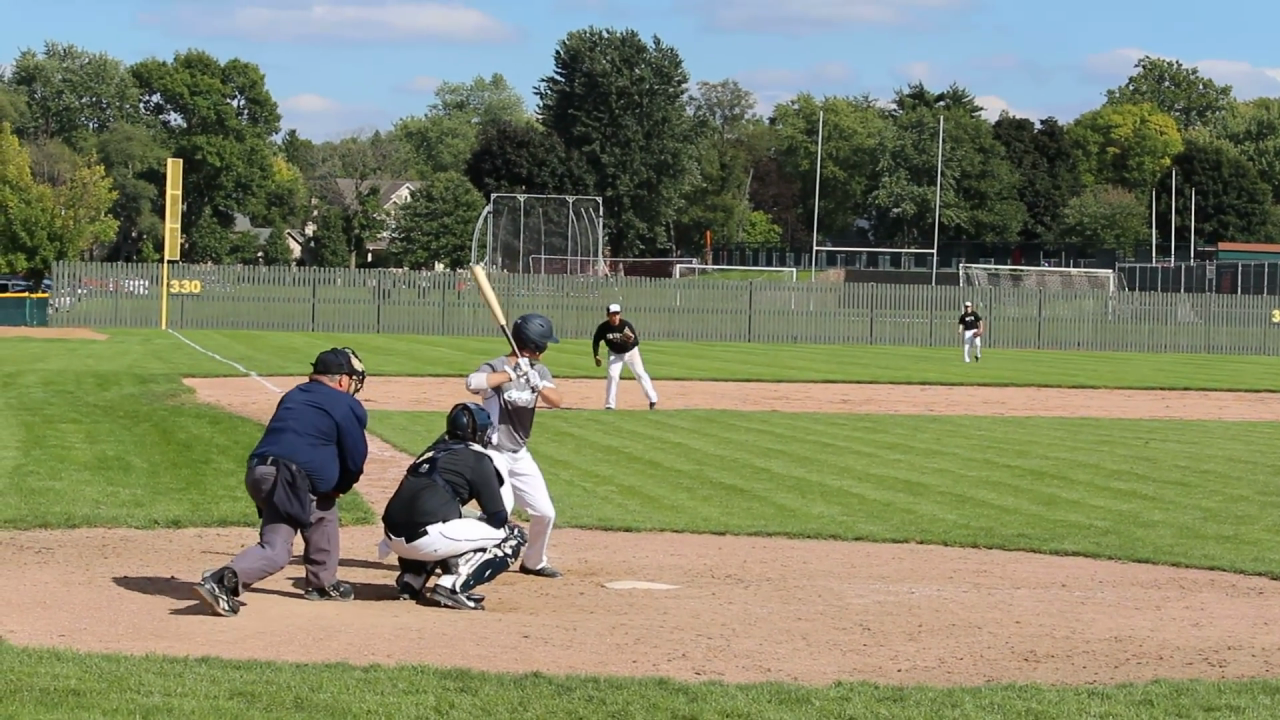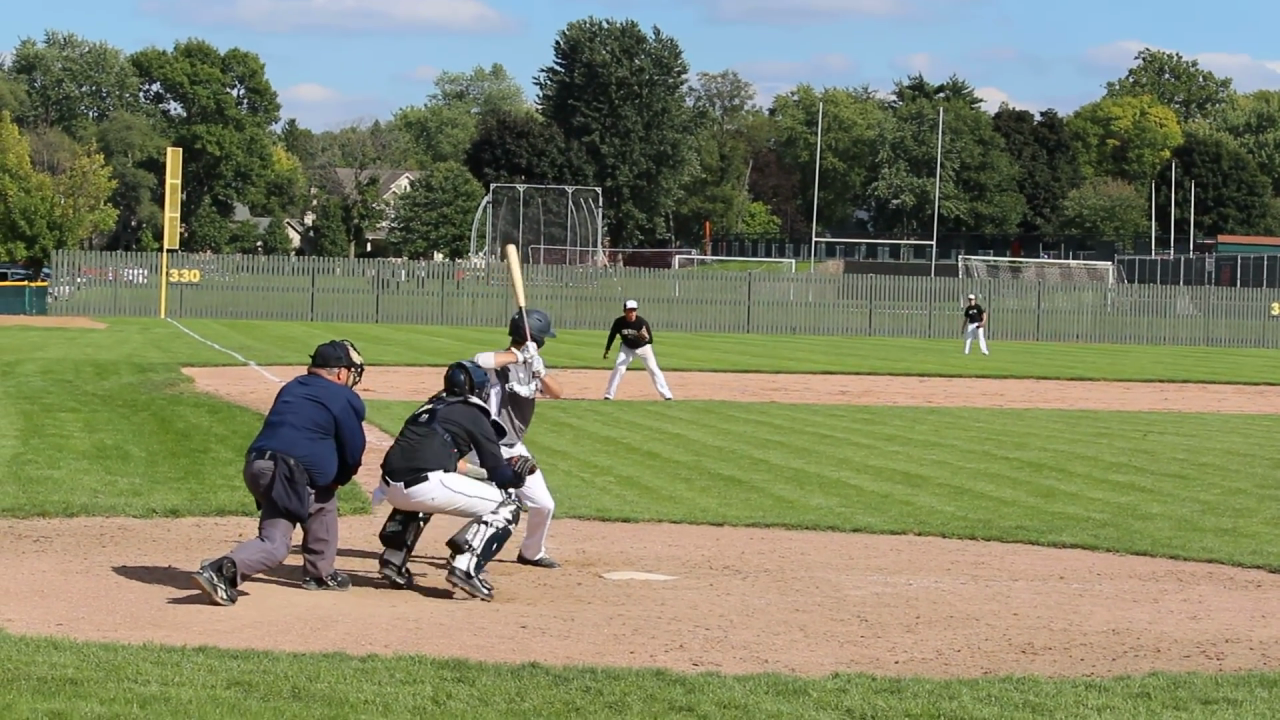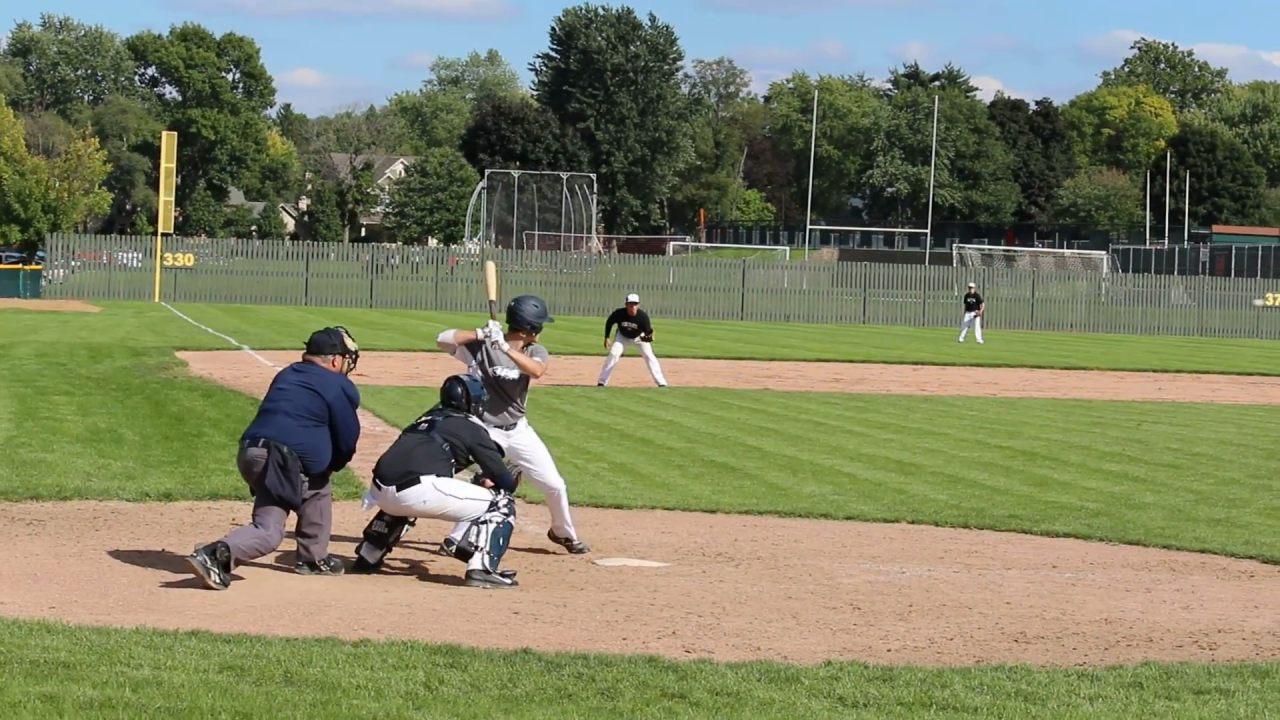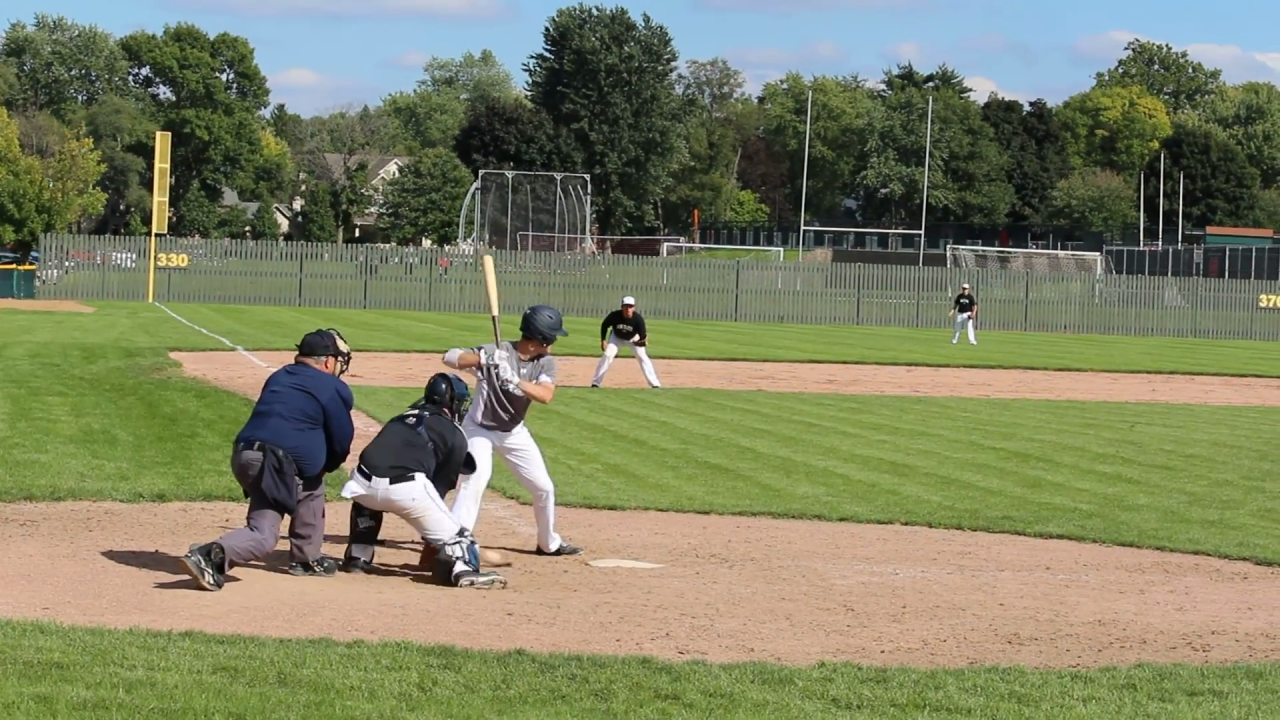
dt=0.4s
person 1, frame 1
left shoulder: (293, 395)
right shoulder: (347, 406)
right elbow: (354, 461)
left wrist: (329, 487)
right wrist: (339, 488)
left hip: (260, 472)
right hip: (286, 480)
left knee: (323, 509)
right knee: (275, 550)
left ankle: (322, 583)
right ankle: (221, 582)
person 1, frame 2
left shoulder: (291, 388)
right shoulder: (346, 399)
right elbow: (353, 453)
left wrist: (329, 480)
right wrist: (338, 480)
left hip: (259, 465)
right hip: (285, 475)
left knee: (323, 500)
right knee: (274, 544)
left ankle: (320, 573)
right ankle: (220, 572)
person 1, frame 3
left shoulder: (286, 375)
right shoulder: (340, 387)
right elbow: (347, 441)
left wrist: (324, 466)
right wrist: (332, 466)
left hip: (252, 452)
right hip: (280, 463)
left knee: (318, 485)
right knee: (268, 532)
left ankle: (313, 557)
right ankle: (214, 556)
person 1, frame 4
left shoulder: (278, 377)
right shoulder: (334, 389)
right elbow: (341, 442)
left wrist: (316, 467)
right wrist: (324, 466)
left hip: (244, 455)
right hip: (274, 466)
left knee: (310, 485)
right knee: (263, 535)
left ankle: (307, 558)
right ankle: (208, 556)
person 2, frame 1
left shoulder: (539, 370)
right shoulder: (496, 366)
left elbow: (556, 401)
right elbow: (472, 383)
left wrist: (537, 385)
right wrist: (512, 373)
left hip: (520, 454)
right hip: (493, 453)
left knee: (544, 512)
left ankle: (534, 562)
person 2, frame 2
left shoulder: (532, 364)
right shoulder: (500, 362)
left elbow: (556, 393)
right elbow: (479, 361)
left wrist: (540, 372)
right wrist: (519, 355)
left hip: (515, 448)
left knee: (544, 505)
left ankle: (531, 552)
person 2, frame 3
left shoulder: (535, 350)
right shoulder: (481, 346)
left elbow: (537, 371)
right elbow: (443, 339)
left wrist: (504, 347)
right wrist: (481, 333)
left hip: (518, 430)
right hip: (484, 431)
left knee: (553, 483)
left ankle: (563, 532)
right ankle: (455, 540)
person 2, frame 4
left shoulder: (545, 362)
right shoulder: (496, 353)
left elbow: (546, 396)
right elbow: (450, 358)
left wrist: (514, 379)
right wrist: (484, 359)
left hip: (514, 432)
right hip: (480, 429)
left knee: (543, 486)
right knee: (476, 478)
left ankle: (549, 543)
person 3, frame 1
left shoulder: (433, 452)
right shoulder: (477, 459)
right elbow: (497, 517)
right wrist: (510, 529)
left hip: (395, 536)
right hip: (425, 539)
right knee: (512, 538)
left ankle: (411, 581)
right ankle: (451, 588)
person 3, frame 2
left shoulder: (429, 407)
right shoulder: (475, 413)
right elbow: (501, 475)
right wrist: (517, 475)
left hip: (392, 485)
right hip: (427, 484)
right knee: (506, 507)
left ankle: (393, 562)
right ankle: (465, 568)
person 3, frame 3
left shoulder: (427, 419)
right shoulder: (472, 428)
right elbow: (507, 483)
left wrist: (478, 481)
right wrist: (496, 482)
left hip: (382, 490)
right hip: (418, 489)
right knee: (500, 504)
left ankle: (368, 558)
right ankle: (481, 569)
person 3, frame 4
left shoulder: (404, 416)
right shoulder: (454, 435)
right elbow: (441, 485)
left hip: (366, 480)
right hip: (407, 486)
right knee: (453, 536)
left ankle: (358, 558)
right ankle: (464, 569)
